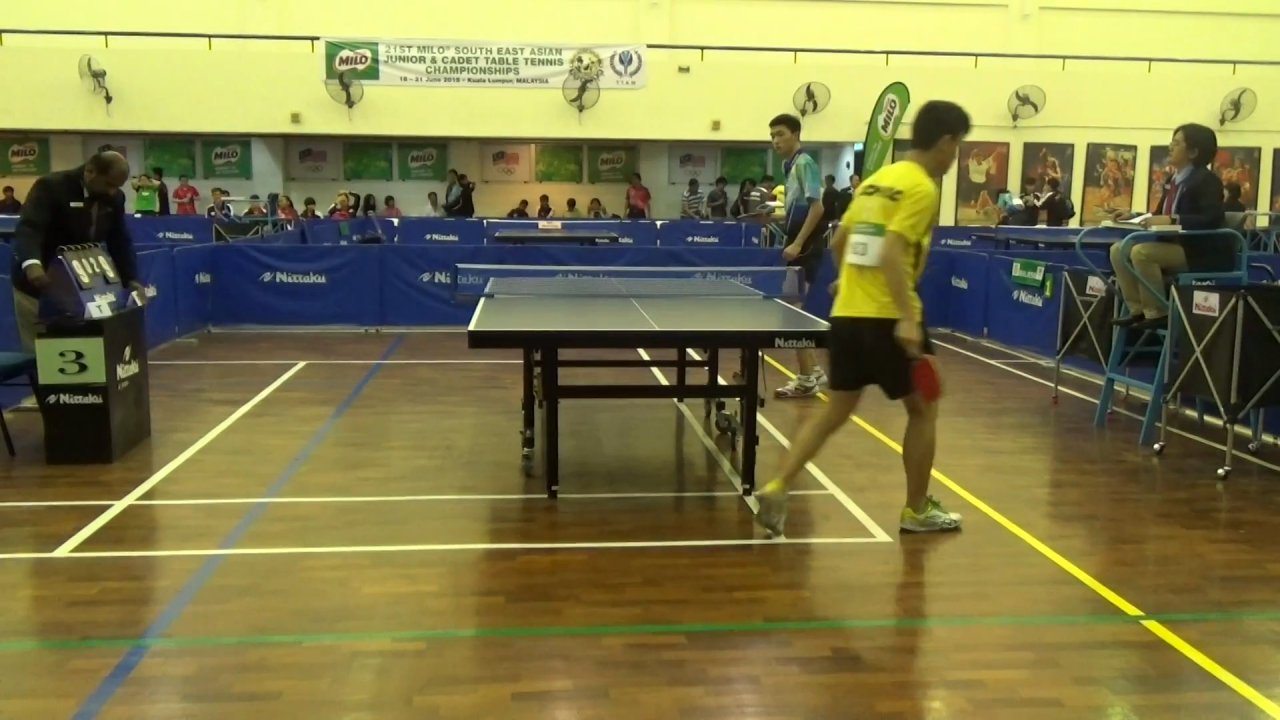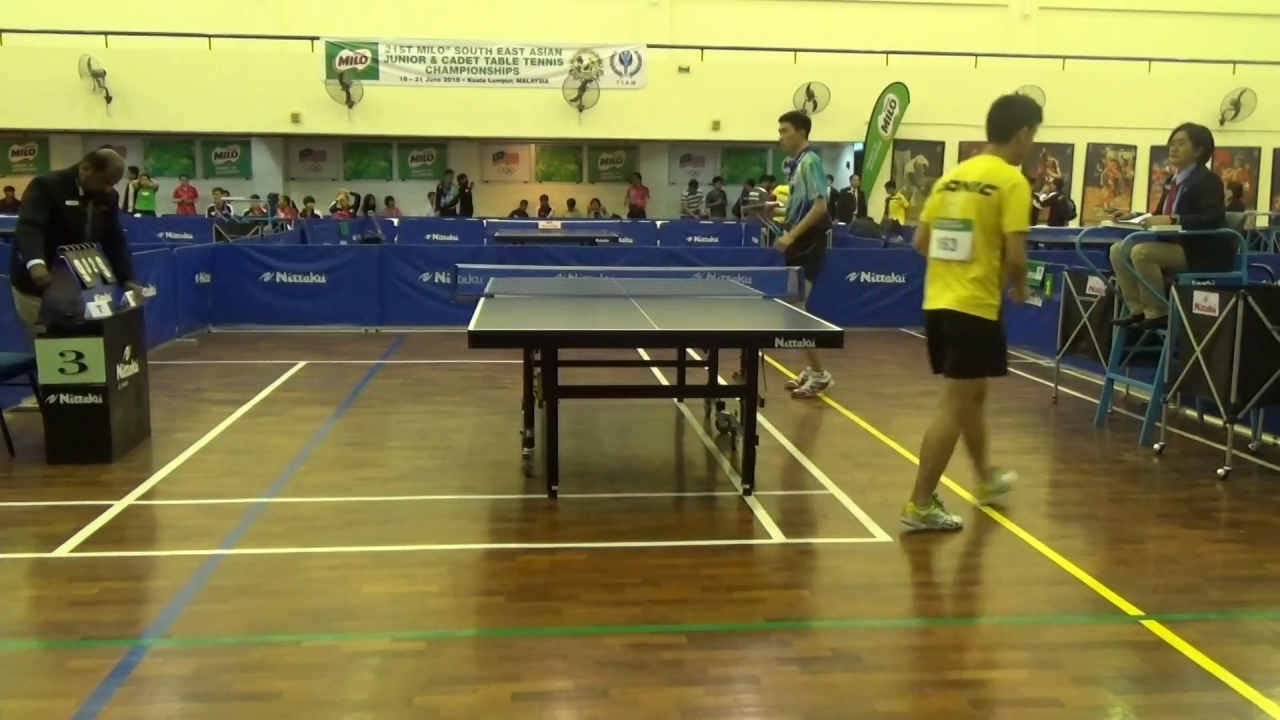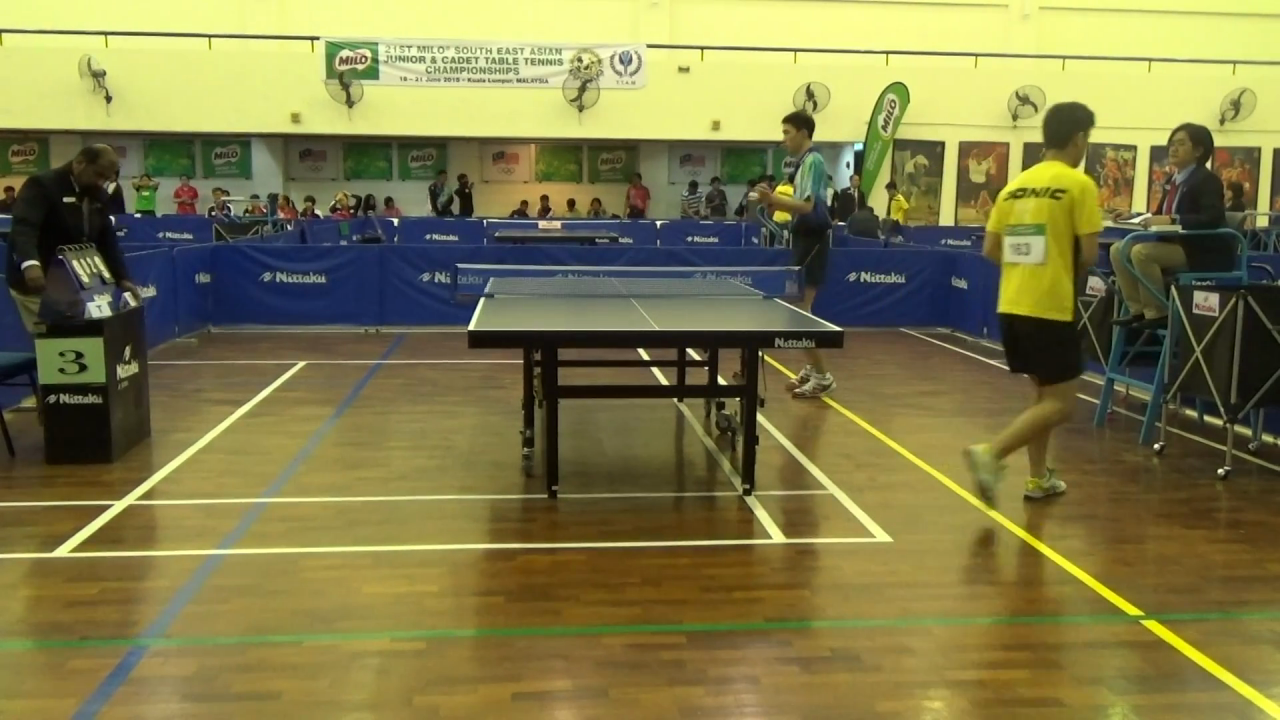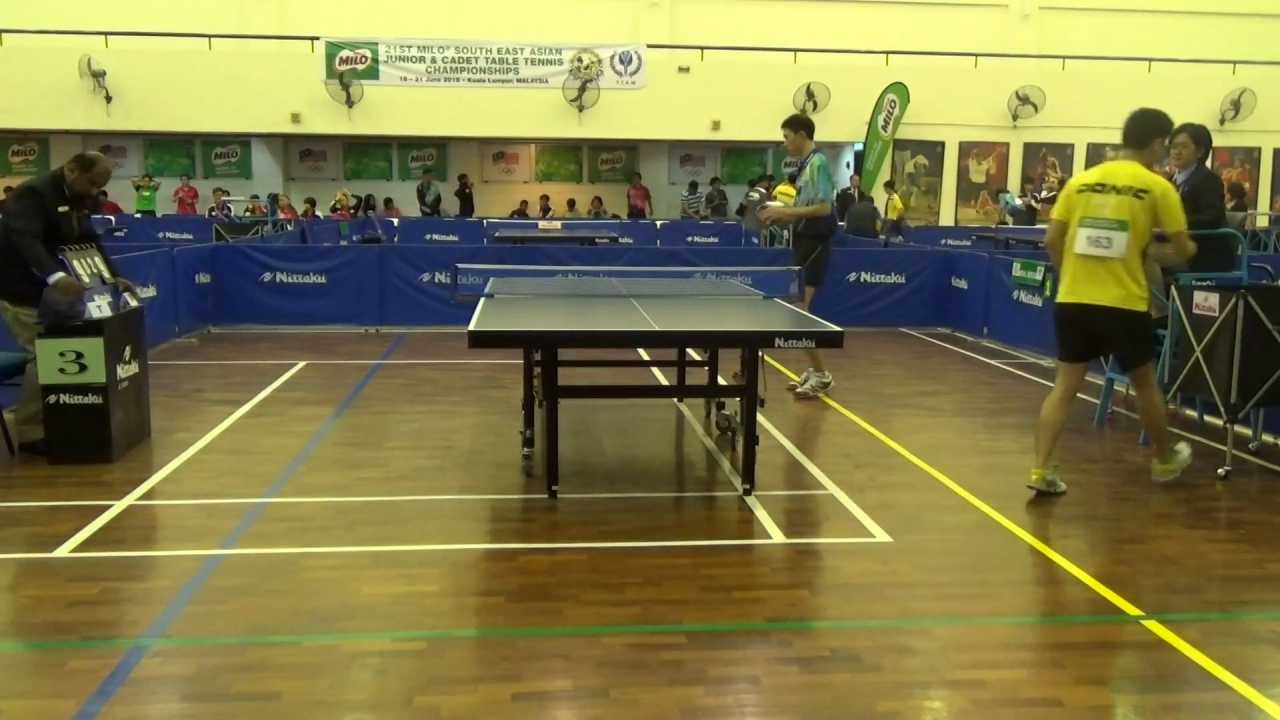
dt=0.3s
person 1, frame 1
left shoulder: (874, 179)
right shoulder: (922, 189)
left elbow: (842, 243)
right elbow: (896, 255)
right wrist: (909, 319)
left hip: (846, 314)
right hip: (888, 319)
left knee: (834, 412)
right knee: (922, 412)
left ankle: (776, 488)
right ankle: (918, 510)
person 1, frame 2
left shoulder: (950, 178)
right shoulder: (1012, 181)
left elbow: (921, 242)
right elbow: (1015, 253)
right wrist: (1019, 286)
left hip: (937, 304)
right hip: (974, 309)
left knee: (961, 397)
right knee: (958, 405)
left ankle: (985, 478)
right ankle: (920, 504)
person 1, frame 3
left shoulder: (1015, 185)
right shoulder: (1079, 185)
left elbow: (991, 248)
right elbow: (1090, 253)
right wrist: (1076, 269)
left hip: (1011, 306)
right hip: (1050, 311)
left knee: (1043, 393)
right knee: (1057, 403)
left ankle: (1038, 477)
right ankle: (989, 453)
person 1, frame 4
left shoulder: (1081, 181)
right shoulder: (1158, 187)
left elbow: (1052, 240)
right elbow: (1183, 249)
right wrist: (1172, 253)
left hip: (1073, 300)
right hip: (1124, 303)
left knee: (1065, 387)
right knee: (1145, 384)
left ankle: (1041, 470)
right ankle: (1165, 461)
person 2, frame 1
left shoulder: (804, 163)
right shoulder: (791, 165)
left elbow: (817, 207)
left wrist: (797, 243)
left hip: (806, 243)
right hip: (796, 241)
left ankle: (805, 379)
right ankle: (814, 372)
person 2, frame 2
left shoulder: (810, 161)
right shoulder: (797, 163)
left elbow: (820, 206)
left wrist: (792, 235)
left hip: (809, 241)
right hip: (800, 240)
left ankle: (819, 374)
right ankle: (813, 370)
person 2, frame 3
left shoulder: (813, 162)
right shoulder: (804, 162)
left elbow: (806, 206)
left wrist: (774, 198)
right wrist: (775, 200)
left hip: (813, 241)
right hip: (804, 239)
left knee: (798, 310)
right knee: (797, 309)
left ankle: (821, 376)
right ankle: (813, 369)
person 2, frame 4
left shoulder: (818, 163)
right shoulder: (806, 164)
left elbow: (824, 208)
left wrist: (785, 212)
right wrist: (782, 215)
left hip: (816, 243)
right hip: (804, 241)
left ankle: (821, 375)
right ankle: (814, 371)
person 3, frame 1
left shoulder: (114, 199)
right shoulder: (51, 187)
left elbow: (120, 242)
right elbow: (28, 228)
left wrist: (131, 279)
right wrist: (31, 264)
right hip: (38, 284)
person 3, frame 2
left shoulder: (107, 198)
right shoulder: (46, 186)
left elbow: (115, 241)
right elbow: (29, 228)
left wrist: (127, 279)
right wrist: (35, 264)
right hip: (37, 283)
person 3, frame 3
left shoulder: (98, 196)
right shoulder: (42, 185)
left elbow: (107, 239)
right elbow: (23, 226)
left wrist: (122, 279)
right wrist: (30, 264)
right hip: (34, 284)
person 3, frame 4
left shoulder: (80, 199)
right shoulder: (35, 193)
left elbow: (89, 241)
right elbow: (25, 240)
left wrist: (113, 276)
right wrist: (55, 276)
left hip: (53, 291)
right ankle: (30, 433)
person 4, frame 1
left shoulder: (1207, 180)
right shoulder: (1173, 180)
left elbow: (1212, 219)
right elbow: (1161, 216)
left wrist: (1173, 220)
right wrist: (1134, 215)
left hip: (1200, 254)
right hip: (1175, 245)
left knee: (1141, 252)
right knee: (1119, 250)
left ankle: (1157, 313)
right ankle: (1138, 310)
person 4, frame 2
left shoulder: (1208, 180)
right shoulder: (1173, 180)
left elbow: (1212, 219)
right elbow: (1161, 215)
left wrist: (1173, 220)
right wrist: (1134, 215)
left hip: (1199, 253)
right hip: (1174, 245)
left knee: (1141, 252)
right knee: (1119, 250)
left ankle: (1156, 313)
right ankle: (1138, 310)
person 4, frame 3
left shoulder: (1207, 180)
right shoulder: (1174, 179)
left elbow: (1212, 219)
right elbow: (1161, 216)
left wrist: (1173, 220)
right hip: (1174, 244)
left knee: (1141, 252)
right knee: (1118, 250)
left ankle: (1157, 313)
right ankle: (1137, 310)
person 4, frame 4
left shoulder: (1208, 179)
right shoulder: (1173, 178)
left elbow: (1211, 219)
right elbow: (1161, 209)
left wrist: (1173, 222)
left hip: (1198, 249)
right hip: (1173, 241)
left knee: (1145, 254)
